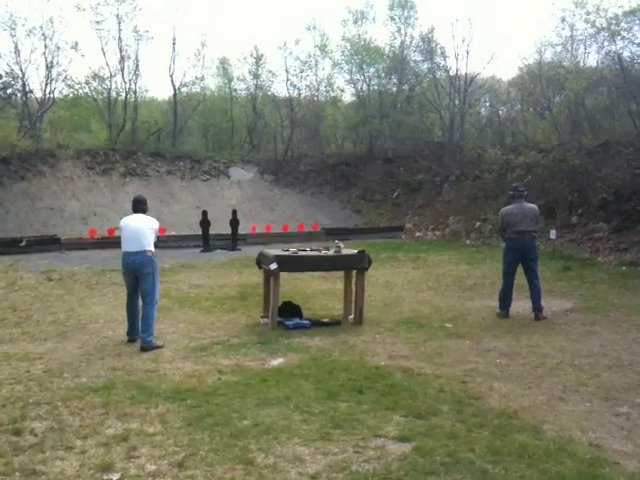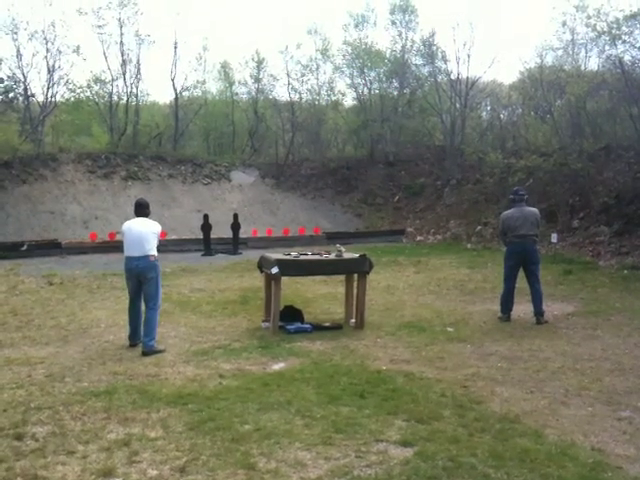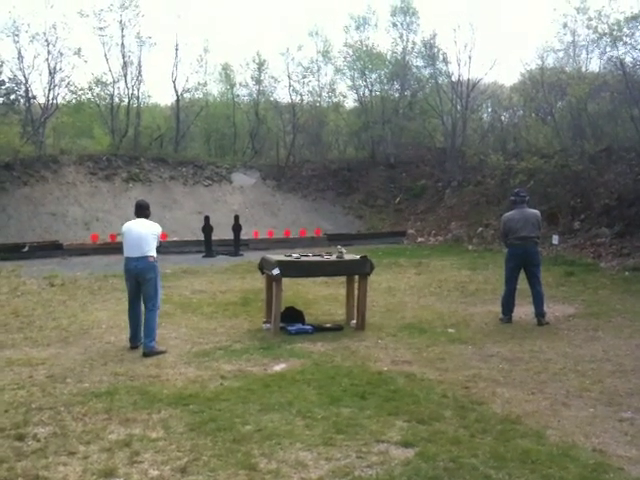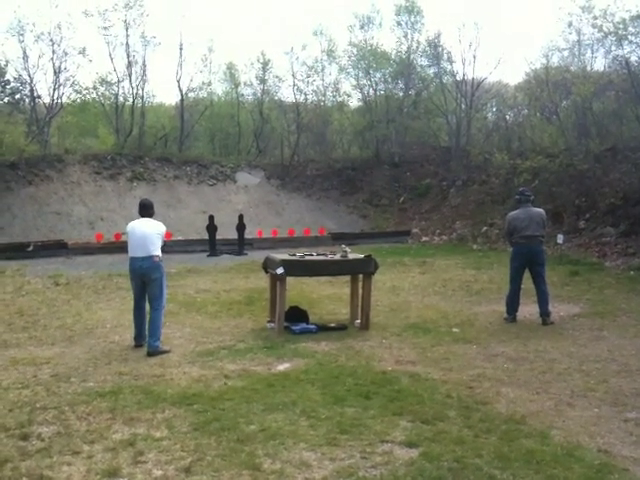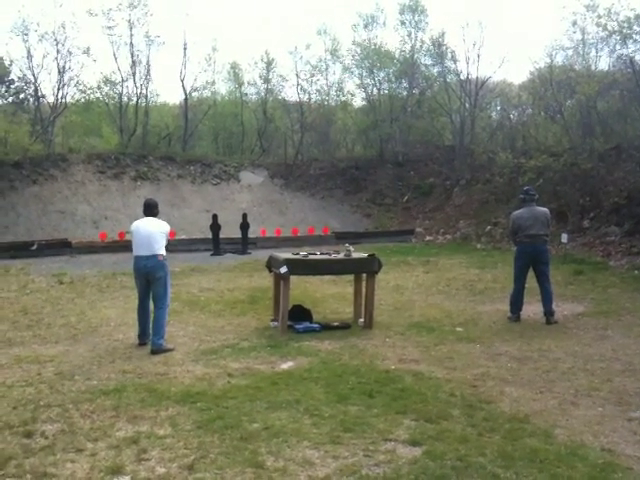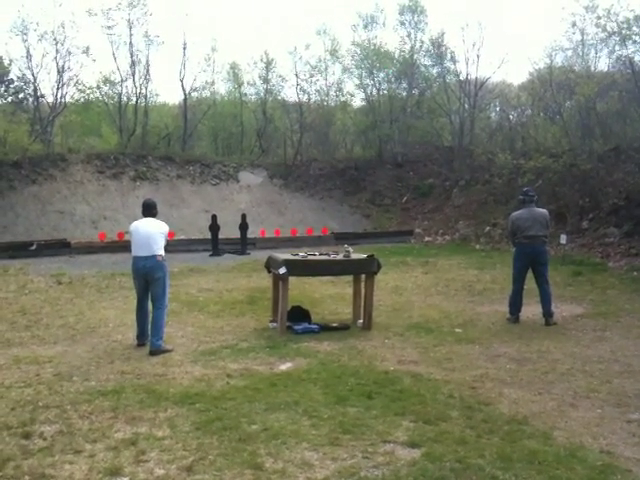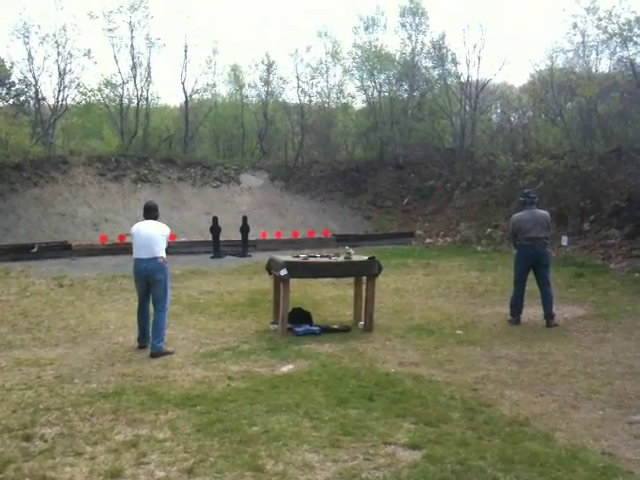
dt=0.7s
person 1, frame 1
left shoulder: (123, 222)
right shoulder: (153, 222)
left elbow: (126, 239)
left hip: (127, 259)
right hip: (146, 259)
left knee: (132, 297)
right knee: (149, 300)
left ankle: (133, 334)
right ankle: (146, 340)
person 1, frame 2
left shoulder: (126, 226)
right shoulder: (155, 226)
left elbow: (127, 243)
left hip: (130, 264)
right hip: (148, 263)
left knee: (134, 302)
right knee: (152, 305)
left ankle: (134, 338)
right ankle: (148, 345)
person 1, frame 3
left shoulder: (126, 227)
right shoulder: (155, 227)
left elbow: (126, 244)
left hip: (129, 265)
right hip: (148, 264)
left knee: (133, 304)
right knee: (151, 306)
left ankle: (135, 340)
right ankle: (149, 346)
person 1, frame 4
left shoulder: (130, 226)
right shoulder: (159, 226)
left elbow: (131, 245)
left hip: (134, 264)
right hip: (153, 264)
left knee: (138, 303)
right knee: (157, 305)
left ankle: (139, 339)
right ankle: (154, 345)
person 1, frame 5
left shoulder: (134, 226)
right shoulder: (164, 226)
left elbow: (135, 244)
left hip: (139, 263)
right hip: (157, 263)
left knee: (143, 301)
right knee: (161, 304)
left ankle: (143, 337)
right ankle: (157, 343)
person 1, frame 6
left shoulder: (133, 226)
right shoulder: (163, 226)
left elbow: (134, 244)
left hip: (137, 264)
right hip: (156, 263)
left knee: (141, 301)
right knee: (159, 304)
left ankle: (142, 338)
right ankle: (156, 344)
person 1, frame 7
left shoulder: (135, 228)
right shoulder: (164, 228)
left elbow: (135, 246)
left hip: (139, 266)
right hip: (157, 265)
left knee: (142, 304)
right knee: (160, 307)
left ankle: (143, 340)
right ankle: (157, 346)
person 2, frame 1
left shoulder: (504, 211)
right shoulder: (534, 209)
left elbow: (501, 231)
right elbow: (536, 227)
left hip: (512, 245)
right hip: (529, 244)
left knee: (508, 279)
right knee: (533, 279)
left ankle: (504, 310)
right ankle: (538, 311)
person 2, frame 2
left shoulder: (505, 216)
right shoulder: (535, 213)
left elbow: (502, 235)
right elbow: (538, 230)
left hip: (513, 249)
right hip: (530, 248)
left knee: (509, 283)
right knee: (535, 283)
left ankle: (505, 313)
right ankle: (539, 315)
person 2, frame 3
left shoulder: (507, 217)
right shoulder: (536, 214)
left elbow: (503, 237)
right elbow: (539, 232)
left hip: (514, 251)
right hip: (532, 250)
left knee: (510, 285)
right knee: (536, 285)
left ankle: (506, 315)
right ankle: (540, 317)
person 2, frame 4
left shoulder: (511, 216)
right shoulder: (541, 213)
left elbow: (508, 236)
right elbow: (544, 231)
left hip: (519, 250)
right hip: (537, 249)
left knee: (515, 284)
right knee: (541, 284)
left ankle: (511, 314)
right ankle: (545, 316)
person 2, frame 5
left shoulder: (515, 215)
right shoulder: (545, 213)
left elbow: (512, 235)
right elbow: (548, 231)
left hip: (523, 249)
right hip: (541, 248)
left knee: (519, 283)
right knee: (545, 283)
left ankle: (515, 314)
right ankle: (549, 315)
person 2, frame 6
left shoulder: (514, 216)
right shoulder: (545, 214)
left elbow: (511, 236)
right elbow: (547, 232)
left hip: (522, 250)
right hip: (540, 249)
left knee: (518, 284)
right knee: (544, 284)
left ankle: (514, 315)
right ankle: (548, 316)
person 2, frame 7
left shoulder: (515, 218)
right shoulder: (545, 215)
left elbow: (512, 238)
right elbow: (549, 234)
left hip: (523, 251)
right hip: (541, 251)
left knee: (519, 285)
right knee: (545, 285)
left ankle: (515, 316)
right ankle: (549, 318)
